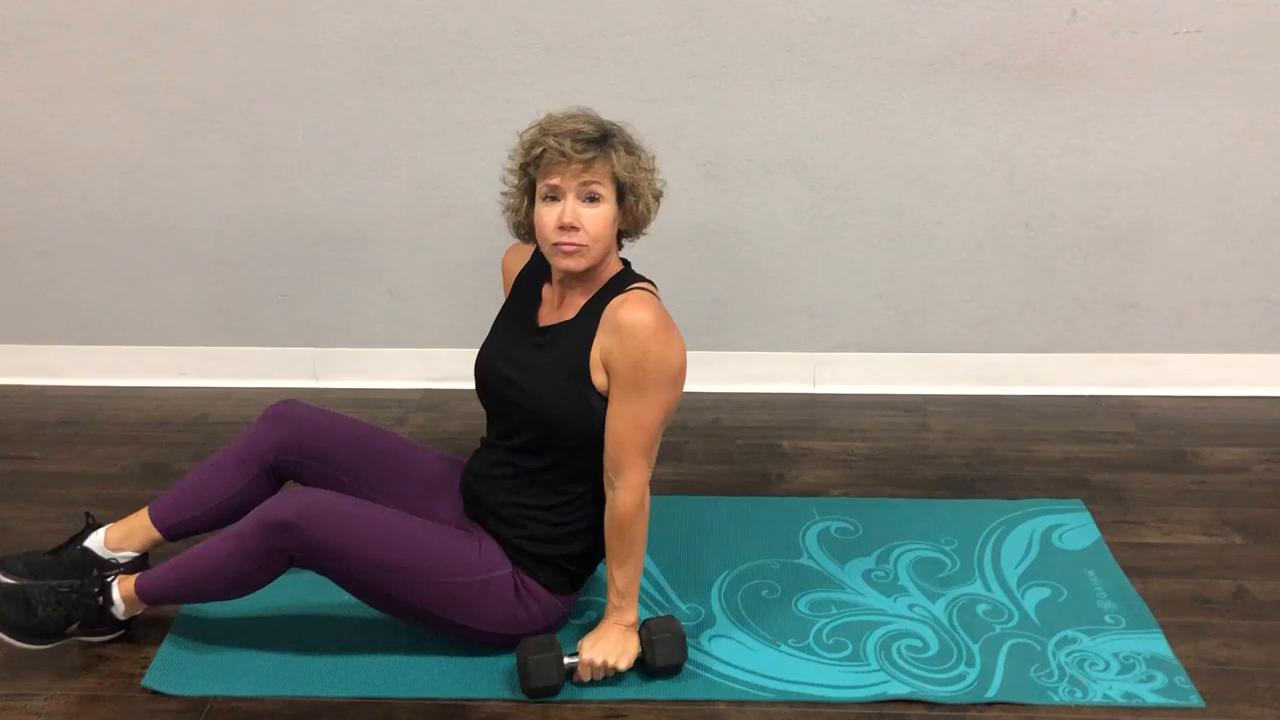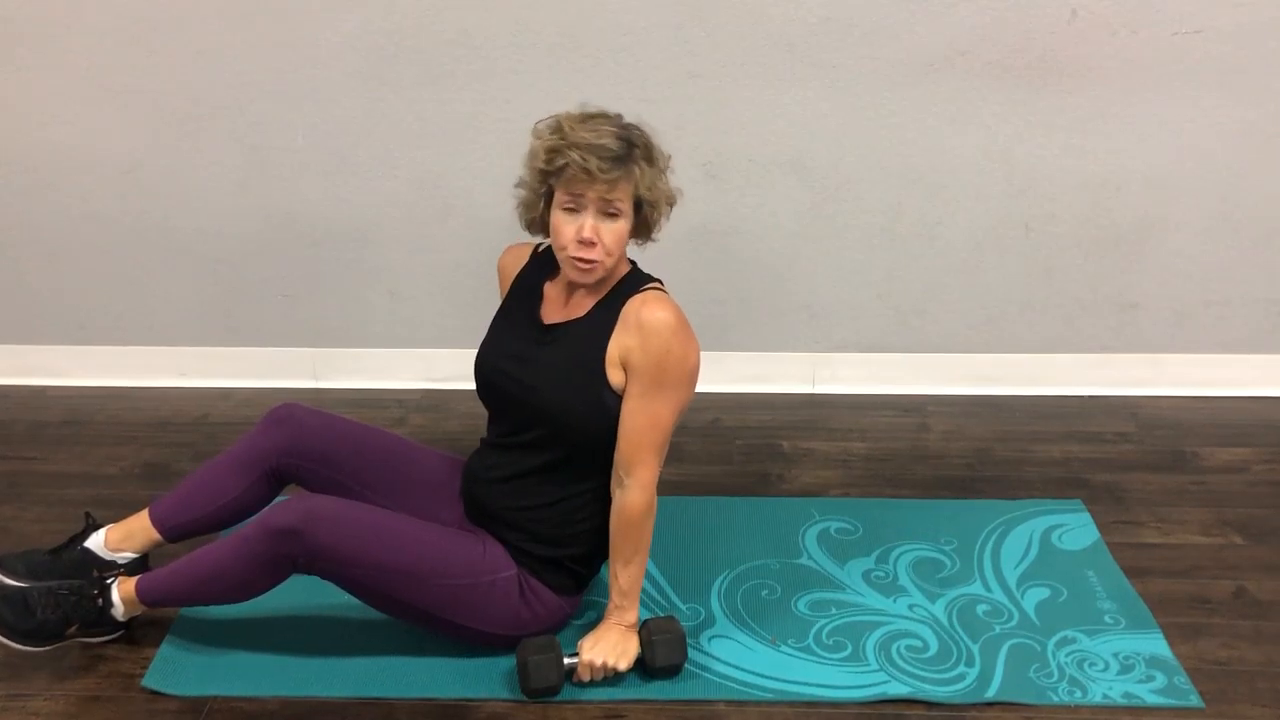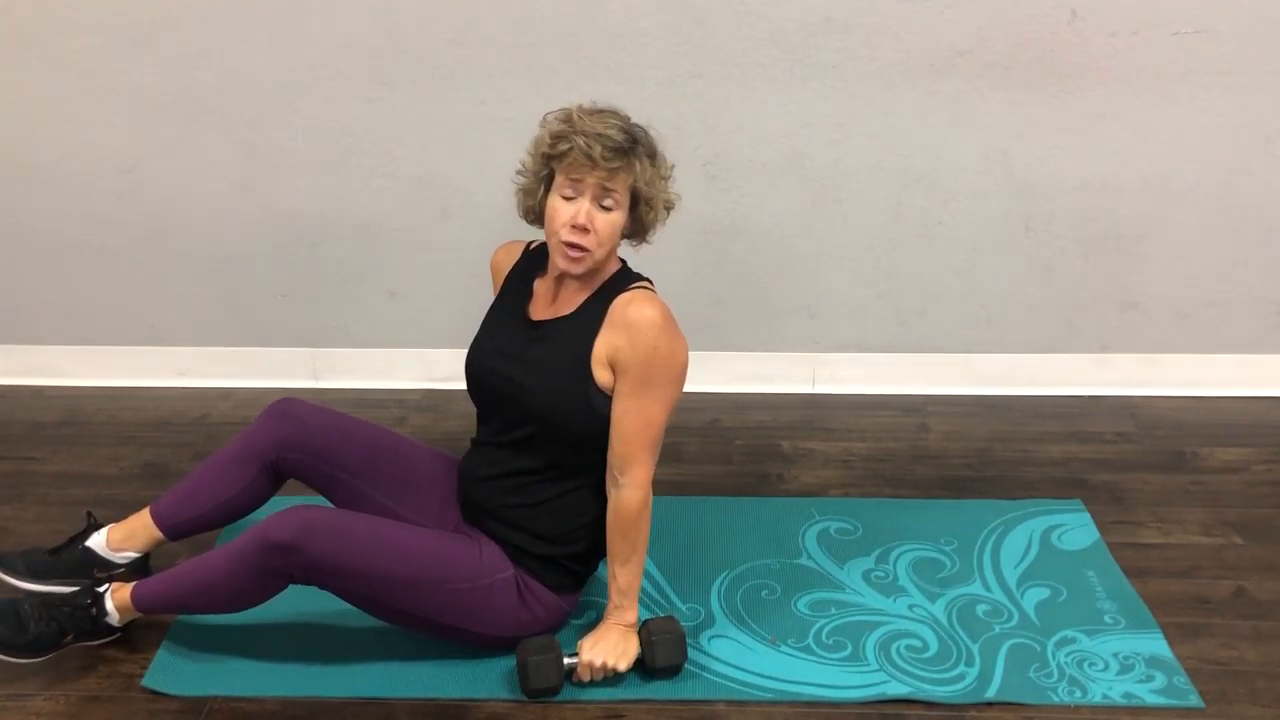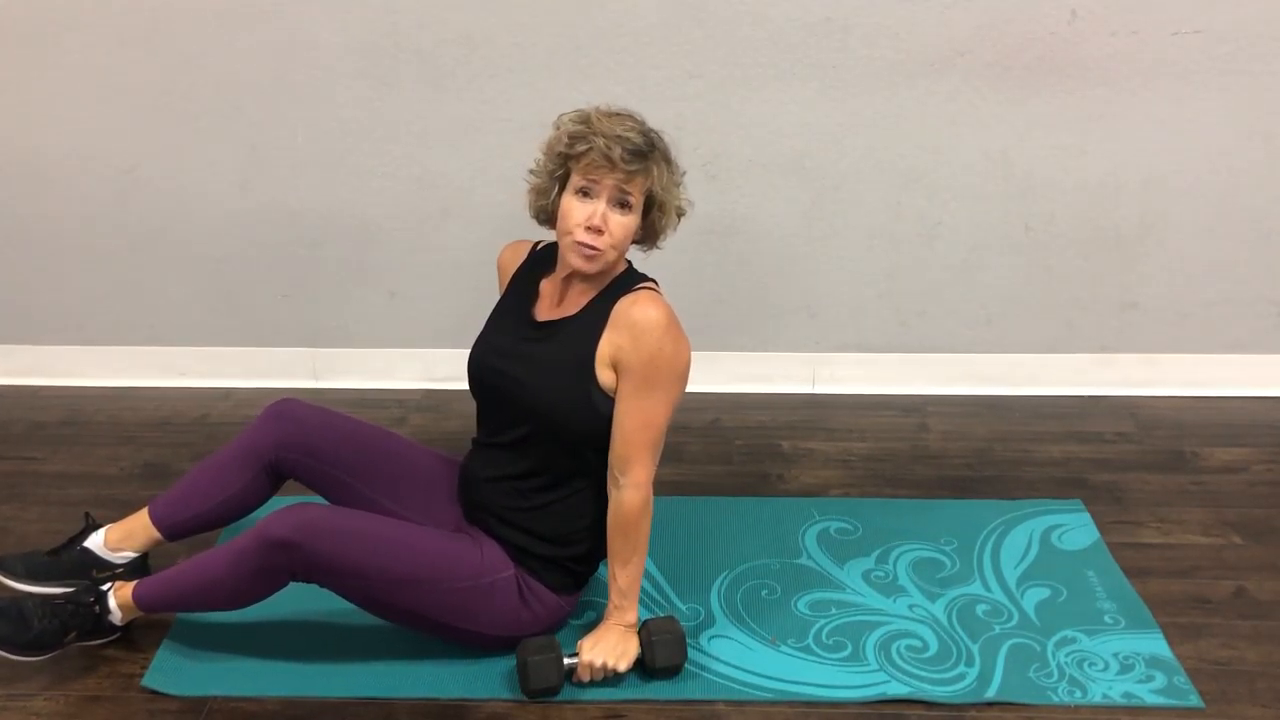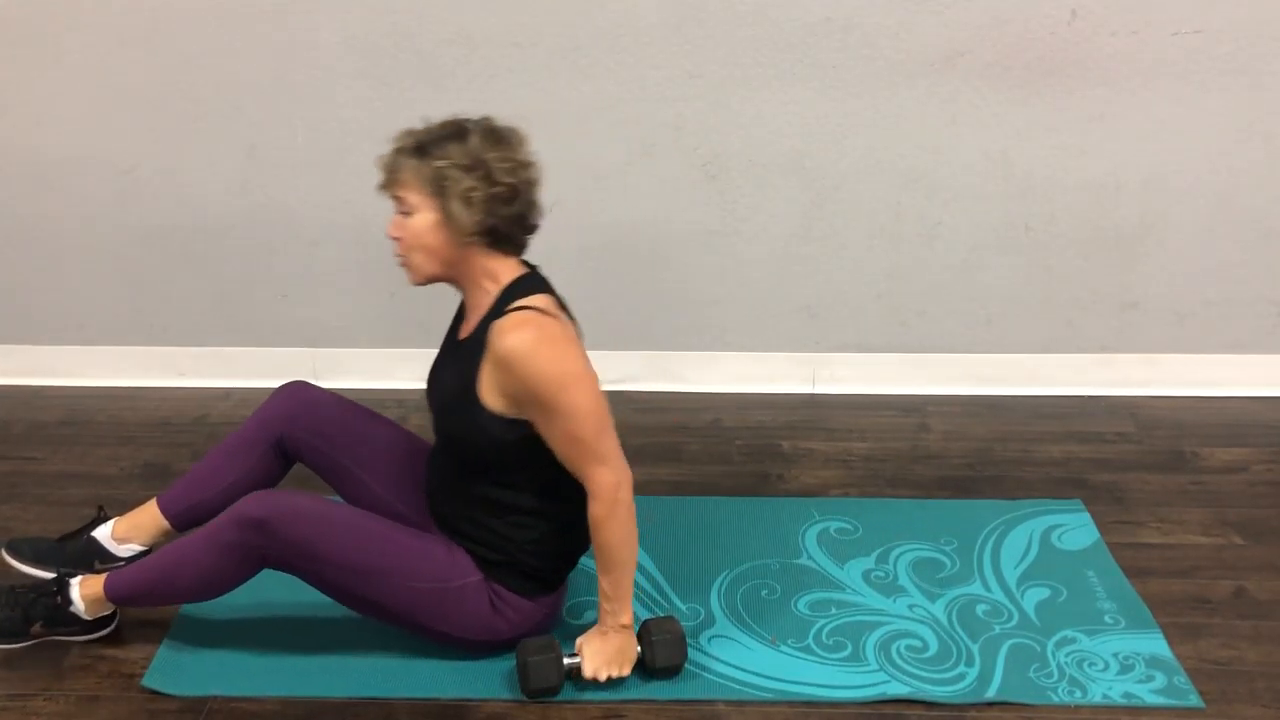
dt=1s
person 1, frame 1
left shoulder: (636, 323)
right shoulder: (524, 267)
left elbow: (627, 484)
left wrist: (621, 621)
left hip: (523, 580)
right hip: (473, 498)
left knee: (296, 516)
right knee: (286, 429)
left ankle: (115, 599)
right ankle: (109, 548)
person 1, frame 2
left shoulder: (651, 323)
right shoulder: (521, 267)
left elbow: (635, 483)
left wrist: (621, 620)
left hip: (528, 579)
right hip: (473, 499)
left knee: (300, 525)
right knee: (286, 433)
left ankle: (116, 601)
right ankle: (111, 550)
person 1, frame 3
left shoulder: (639, 323)
right shoulder: (513, 265)
left elbow: (630, 482)
left wrist: (622, 619)
left hip: (525, 580)
right hip: (469, 500)
left knee: (296, 536)
right knee: (287, 426)
left ankle: (110, 607)
right ankle: (111, 549)
person 1, frame 4
left shoulder: (643, 322)
right shoulder: (520, 263)
left elbow: (631, 483)
left wrist: (621, 620)
left hip: (524, 580)
right hip: (470, 500)
left knee: (297, 533)
right knee: (286, 427)
left ankle: (112, 605)
right ankle: (111, 550)
person 1, frame 5
left shoulder: (524, 337)
right shoulder: (493, 284)
left elbow: (609, 482)
left wrist: (616, 625)
left hip: (498, 591)
right hip: (454, 515)
left knee: (266, 520)
right knee: (294, 408)
left ankle: (85, 602)
right ankle: (121, 542)
